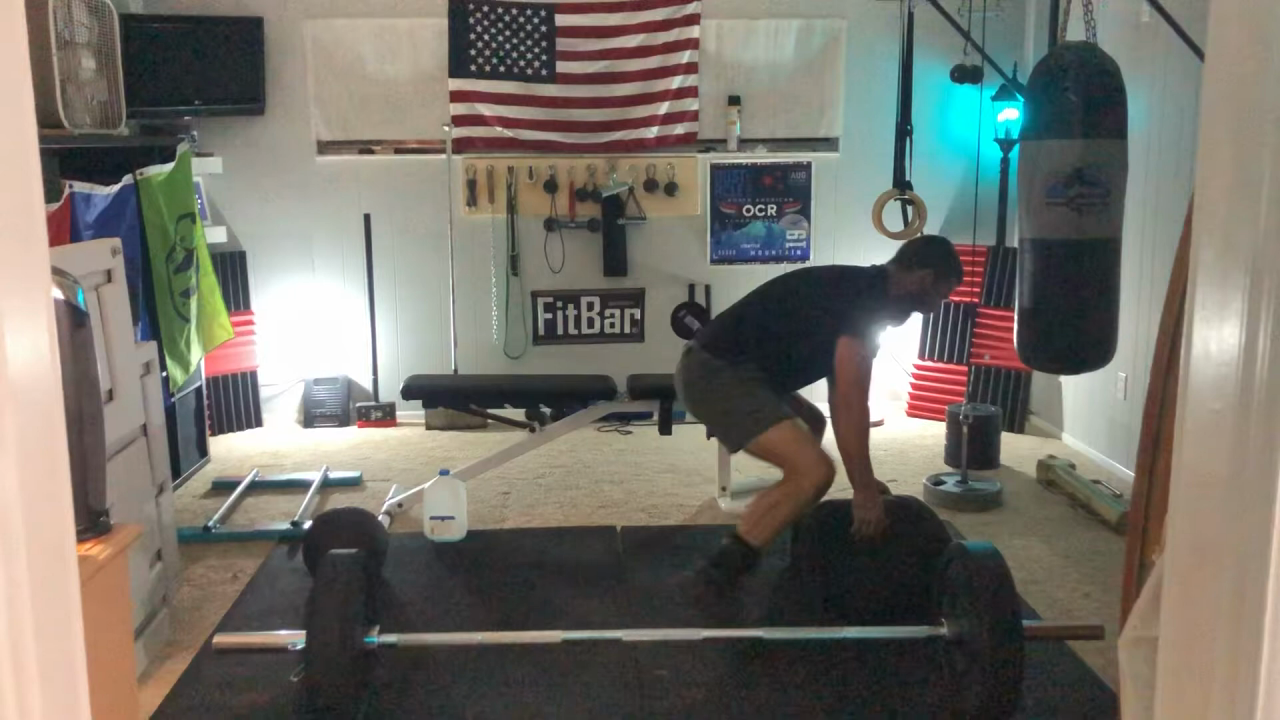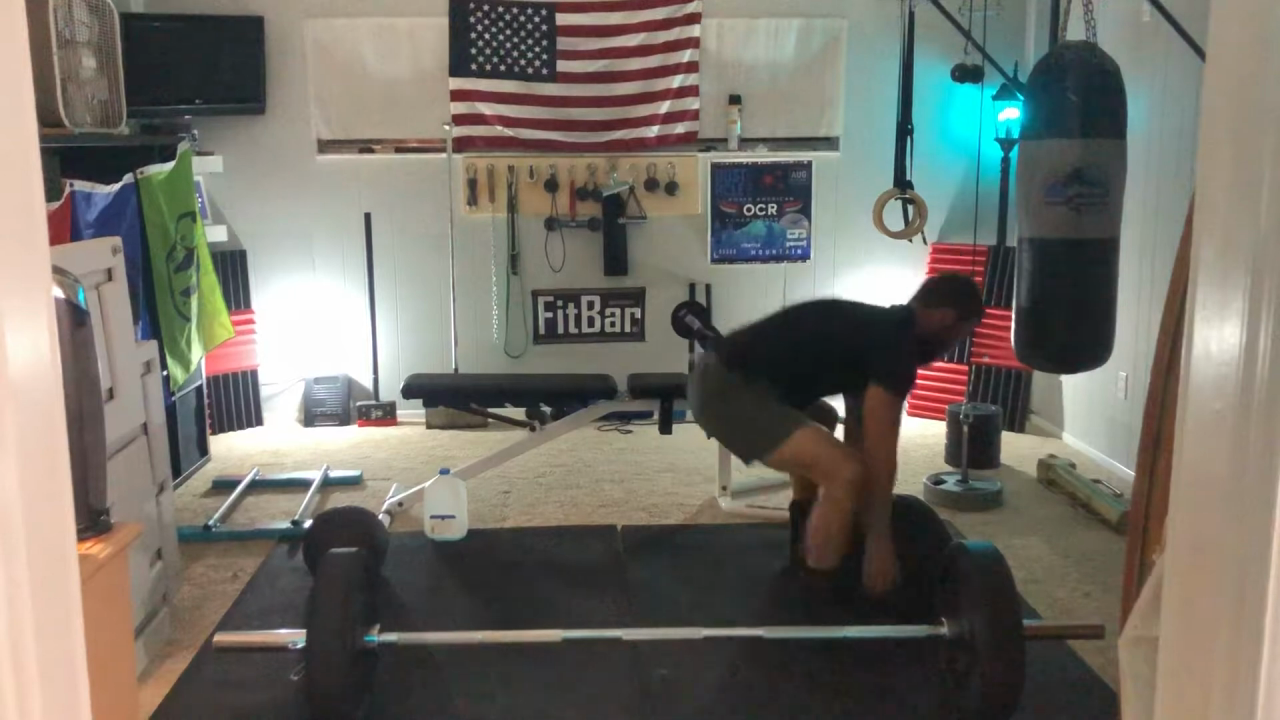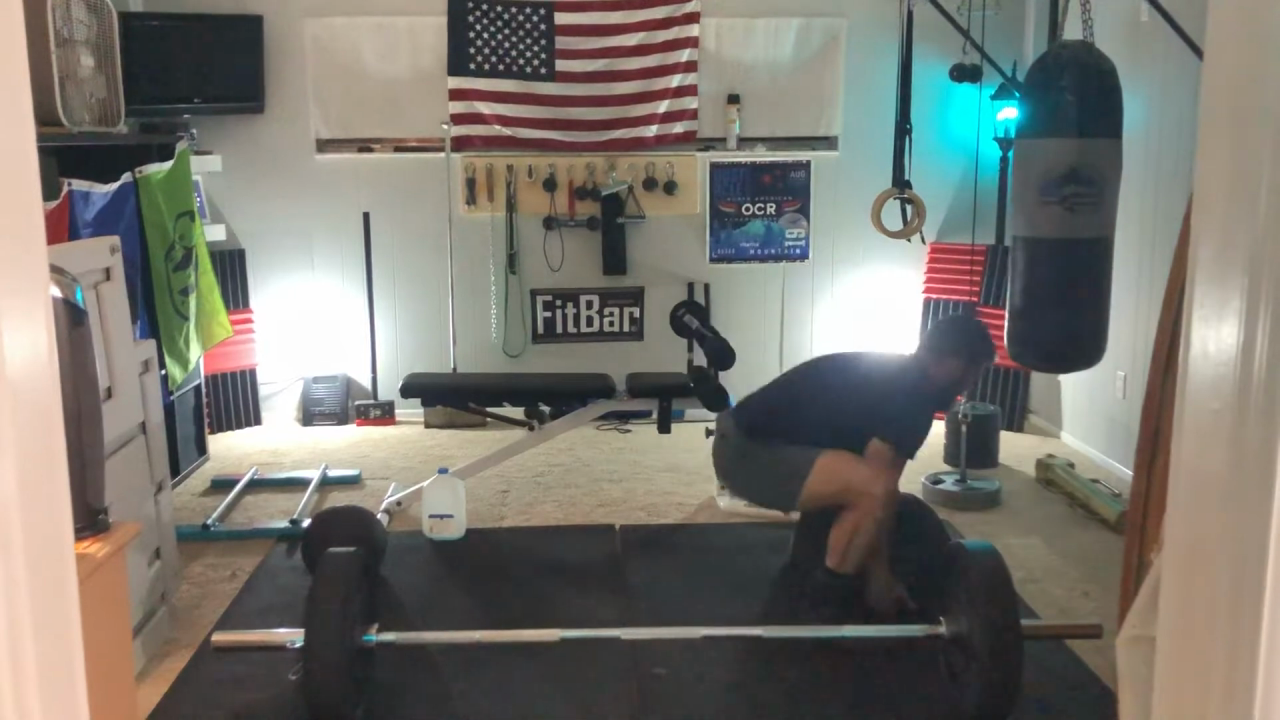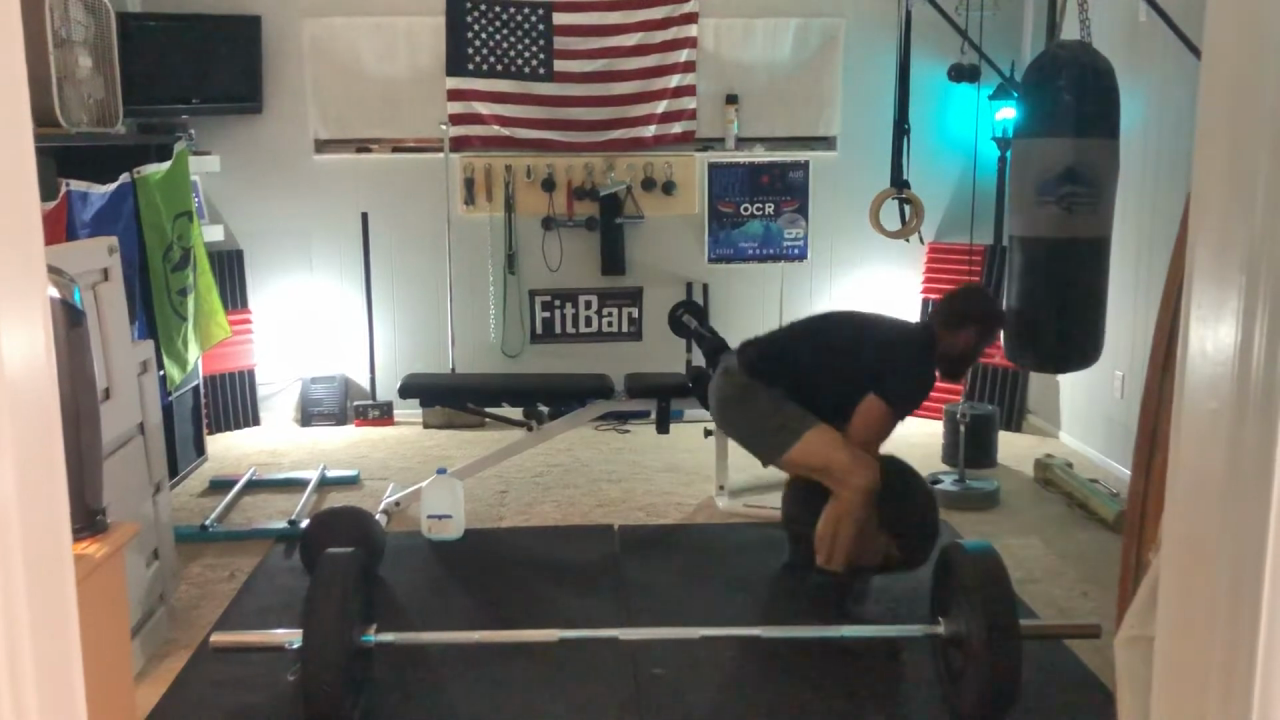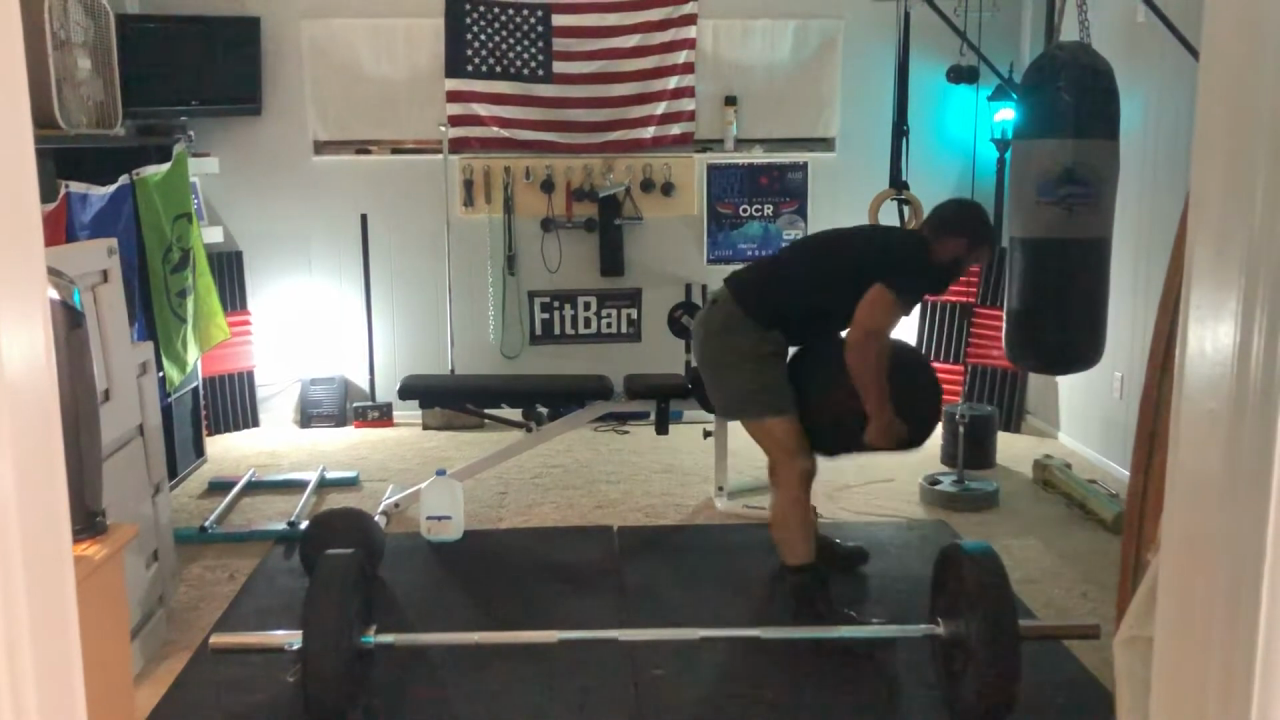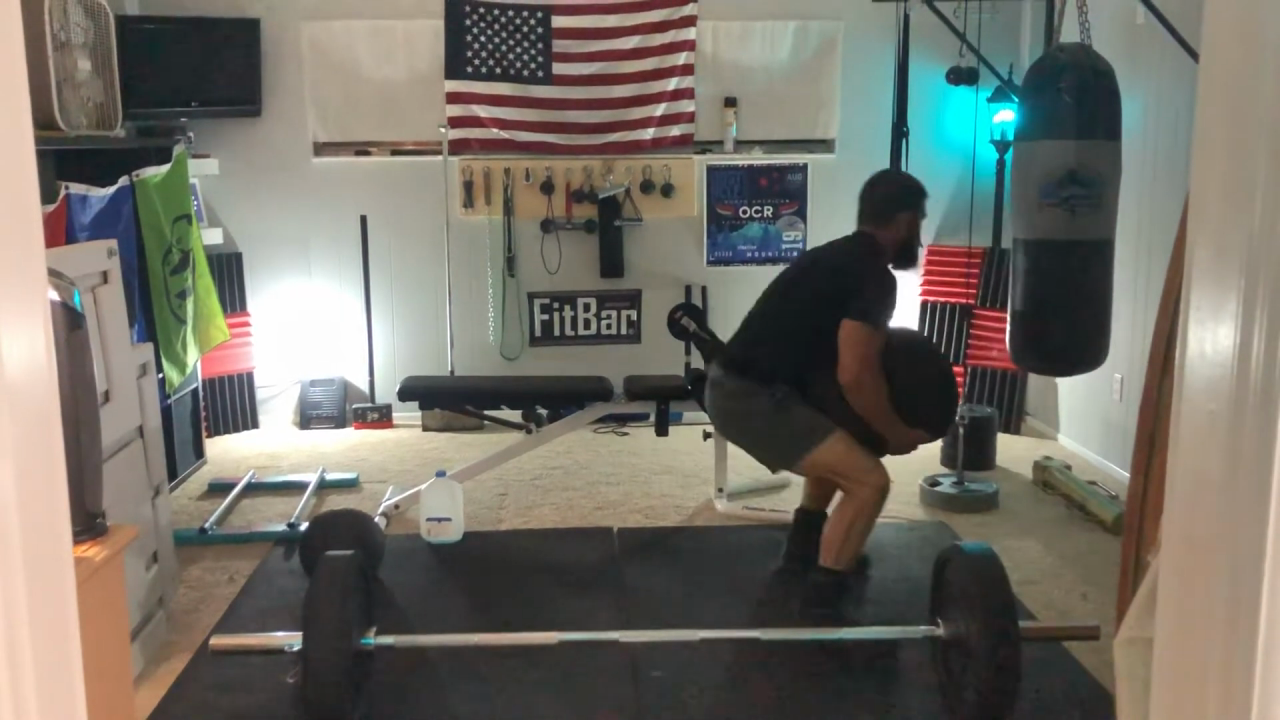
dt=0.3s
person 1, frame 1
left shoulder: (857, 290)
right shoulder: (867, 299)
left elbow: (841, 398)
right elbow: (850, 402)
left wrist: (862, 479)
right wrist: (864, 488)
left hip: (721, 365)
right hip: (715, 374)
left knee: (810, 424)
right knee: (814, 471)
right ankle: (721, 570)
person 1, frame 2
left shoulder: (878, 330)
right shoulder: (896, 346)
left elbow: (858, 436)
right elbow: (879, 452)
left wrist: (862, 516)
right wrist: (879, 542)
left hip: (727, 379)
right hip: (728, 391)
left knee: (819, 428)
right knee: (843, 471)
left ankle: (806, 542)
person 1, frame 3
left shoulder: (892, 372)
right shoulder: (910, 402)
left elbow: (860, 472)
right elbow: (877, 487)
right wrist: (880, 579)
left hip: (743, 436)
right hip: (748, 452)
right knee: (874, 489)
left ankle: (818, 566)
right ankle: (828, 606)
person 1, frame 4
left shoulder: (900, 341)
right shoulder: (914, 367)
right elbow: (858, 449)
right wrist: (869, 538)
left hip: (742, 379)
right hip: (747, 393)
right knee: (858, 478)
person 1, frame 5
left shoulder: (891, 249)
right shoulder: (912, 264)
left elbow: (857, 334)
right elbow: (862, 338)
right wrist: (882, 418)
left hip: (734, 320)
right hip: (738, 338)
right knee: (792, 466)
left ankle: (806, 544)
right ankle: (811, 607)
person 1, frame 6
left shoulder: (845, 257)
right shoulder: (872, 276)
right elbow: (855, 376)
right wrist: (896, 434)
left hip: (742, 384)
right hip: (750, 398)
left knee: (836, 444)
right knee: (868, 479)
left ankle: (803, 547)
right ankle: (820, 607)
